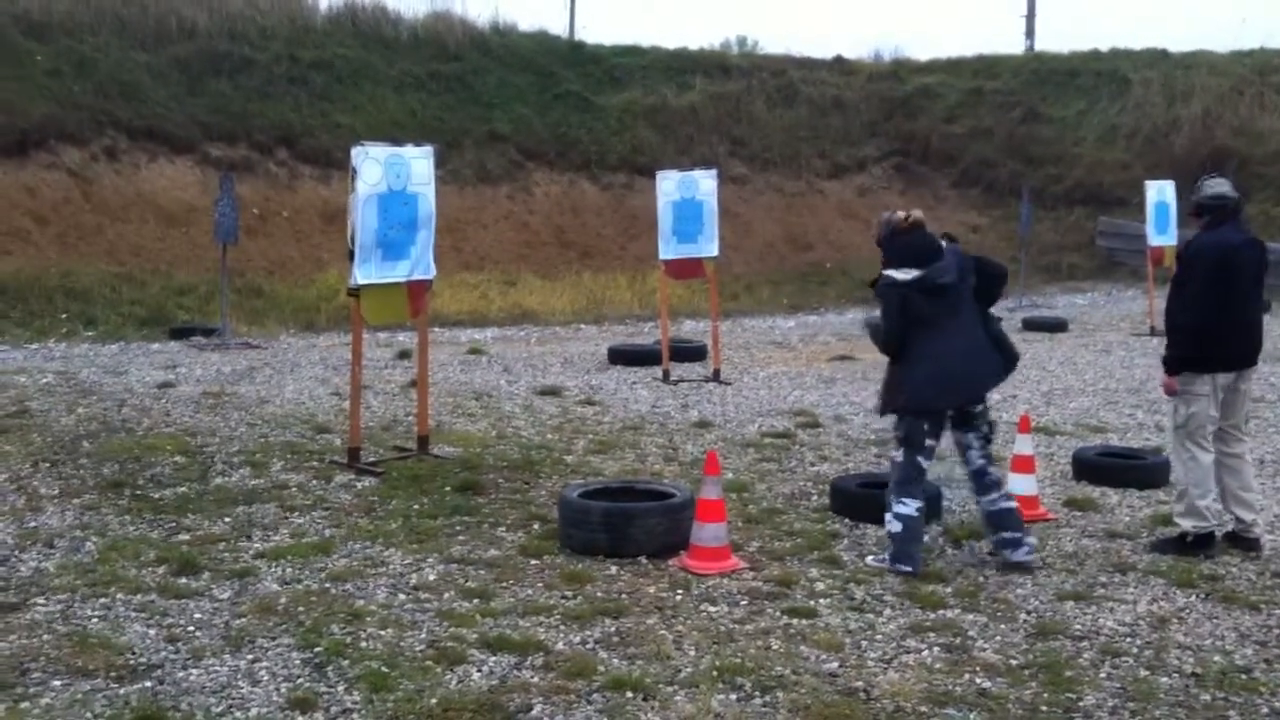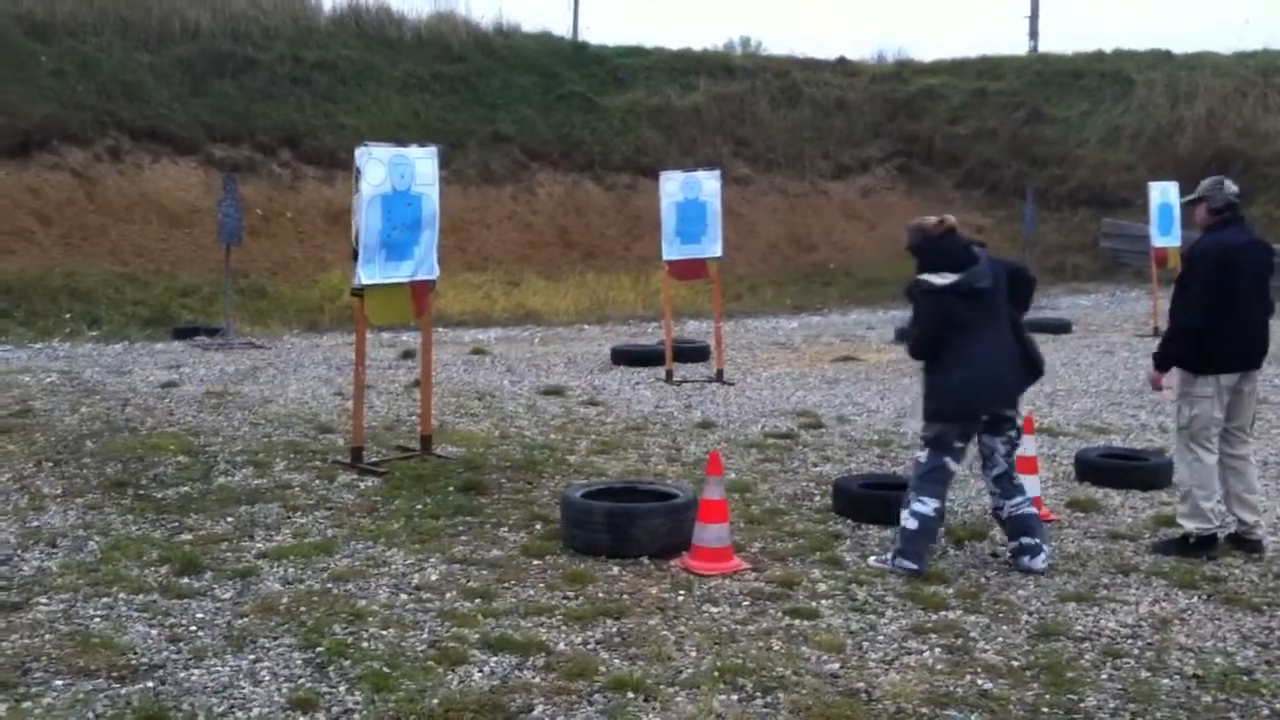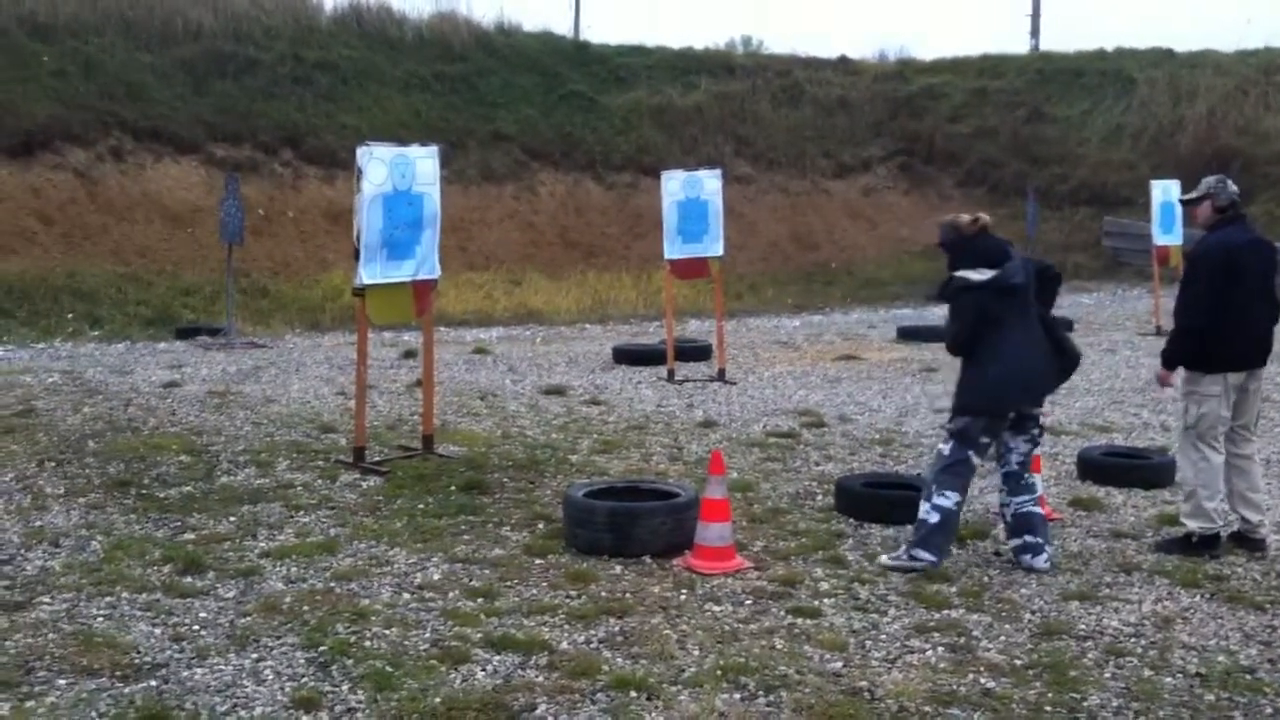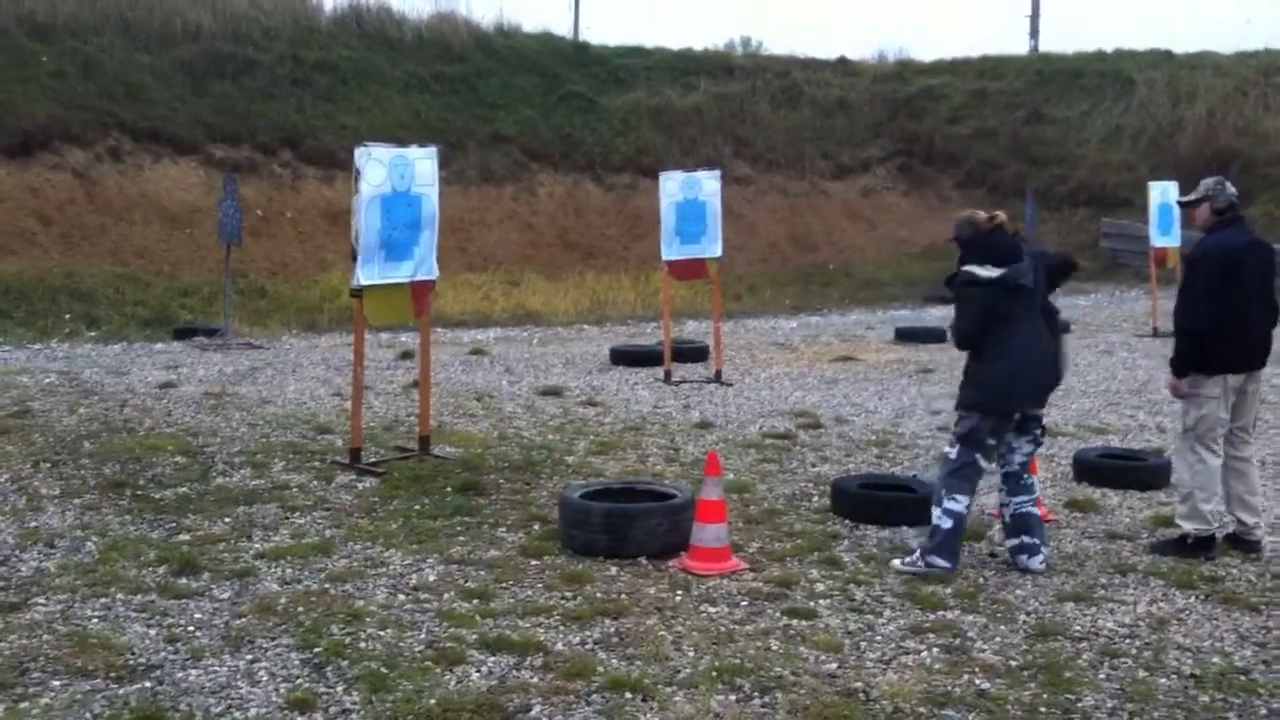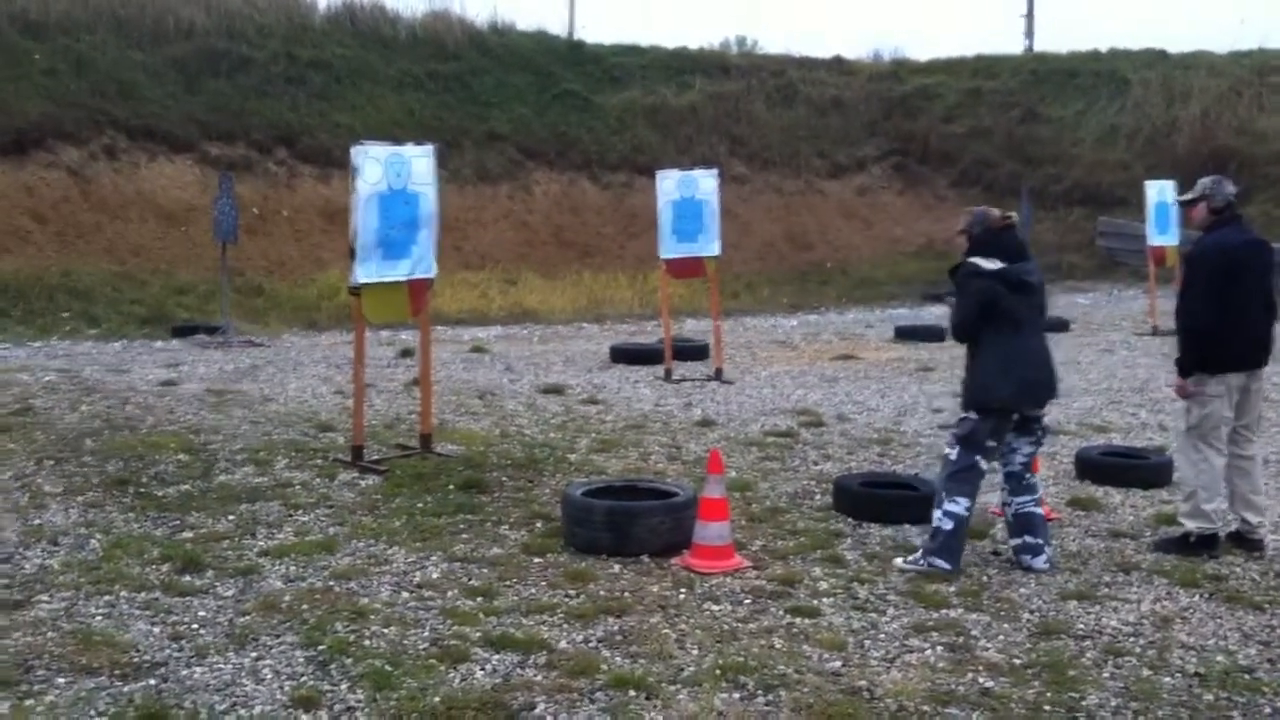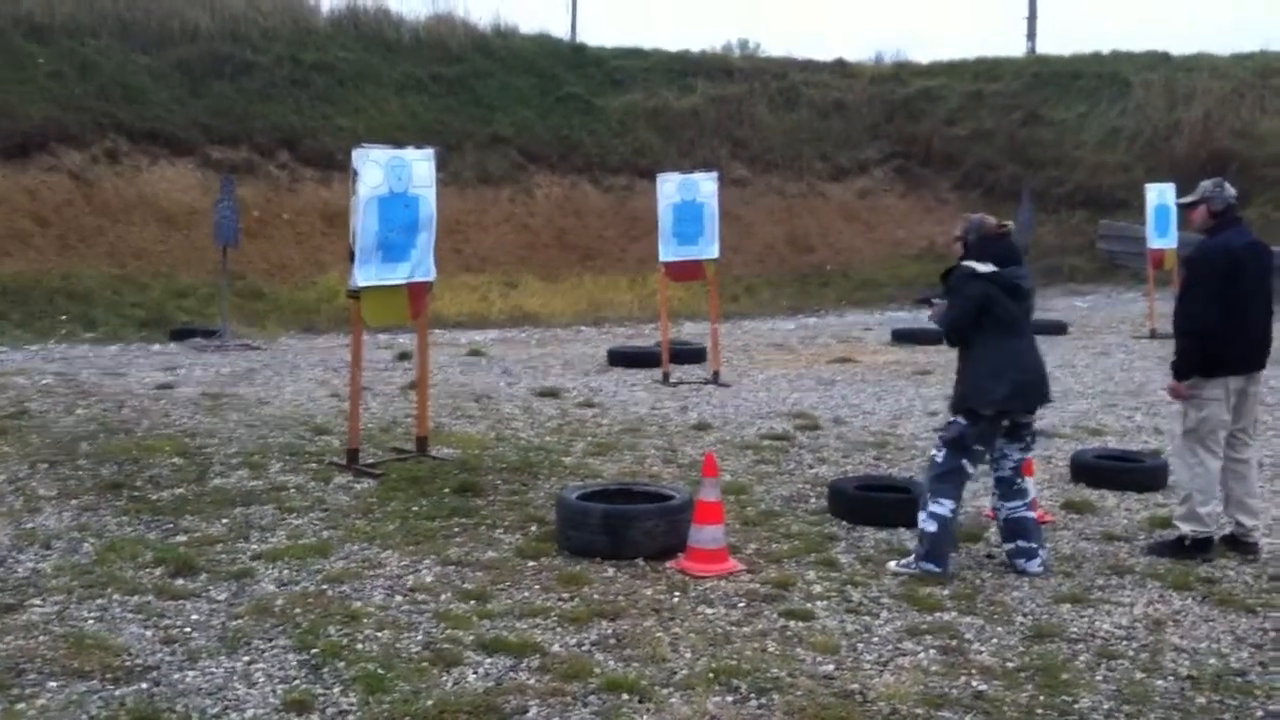
dt=0.2s
person 1, frame 1
left shoulder: (1203, 248)
right shoulder: (1253, 246)
left elbow: (1189, 313)
left wrist: (1173, 366)
left hip: (1204, 362)
right hip: (1241, 358)
left knee: (1193, 443)
right knee: (1233, 440)
left ankle: (1197, 532)
right ankle: (1247, 529)
person 1, frame 2
left shoulder: (1207, 249)
right shoulder: (1260, 248)
left elbow: (1188, 314)
right elbow: (1263, 305)
left wrist: (1163, 361)
left hip: (1209, 364)
right hip: (1247, 360)
left knee: (1198, 445)
right knee: (1238, 444)
left ankle: (1200, 534)
right ankle: (1250, 531)
person 1, frame 3
left shoulder: (1211, 248)
left elbow: (1192, 313)
left wrist: (1170, 360)
left hip: (1213, 363)
left knee: (1203, 445)
right knee: (1243, 442)
left ankle: (1203, 532)
person 1, frame 4
left shoulder: (1210, 250)
right shoulder: (1261, 248)
left elbow: (1194, 316)
right elbow: (1269, 308)
left wrist: (1179, 367)
left hip: (1213, 365)
right hip: (1250, 362)
left knee: (1200, 447)
right knee: (1241, 445)
left ankle: (1198, 534)
right ankle: (1249, 531)
person 1, frame 5
left shoulder: (1209, 249)
right shoulder: (1258, 246)
left elbow: (1196, 316)
right elbow: (1267, 305)
left wrist: (1185, 368)
left hip: (1216, 364)
right hip: (1251, 360)
left knee: (1203, 446)
right knee: (1244, 444)
left ankle: (1201, 532)
right ankle: (1252, 530)
person 1, frame 6
left shoulder: (1210, 252)
right shoulder: (1258, 249)
left elbow: (1196, 318)
right elbow: (1261, 308)
left wrist: (1181, 371)
left hip: (1213, 368)
right hip: (1249, 363)
left knee: (1200, 449)
right knee: (1241, 447)
left ankle: (1196, 535)
right ankle: (1246, 533)
person 2, frame 1
left shoulder: (895, 284)
right shoulder: (956, 259)
left elbow: (891, 343)
right elbow: (997, 276)
left wrist: (877, 331)
left hip: (924, 385)
right hip: (970, 377)
left knee: (909, 469)
right knee: (980, 463)
left ankle: (903, 556)
right ankle: (1016, 544)
person 2, frame 2
left shoulder: (932, 290)
right shoulder: (986, 264)
left elbow: (920, 348)
right elbow: (1025, 281)
left wrist: (909, 331)
right wrist: (1008, 318)
left hip: (958, 391)
right hip: (1002, 384)
left knee: (932, 471)
right knee: (1002, 469)
left ankle: (907, 555)
right ankle: (1032, 550)
person 2, frame 3
left shoulder: (967, 287)
right shoulder: (1017, 264)
left elbow: (957, 343)
left wrist: (952, 325)
left hip: (990, 388)
right hip: (1030, 382)
left knee: (953, 465)
right knee: (1017, 467)
left ankle: (924, 549)
right ankle: (1033, 550)
person 2, frame 4
left shoulder: (975, 283)
right shoulder: (1028, 263)
left elbow: (964, 338)
right elbow: (1065, 265)
left wrist: (959, 320)
left hip: (994, 387)
right hip: (1033, 382)
left knee: (960, 468)
right knee: (1017, 467)
left ankle: (937, 555)
right ankle: (1030, 552)
person 2, frame 5
left shoulder: (978, 276)
right shoulder: (1028, 270)
left elbow: (961, 330)
left wrist: (957, 308)
left hip: (994, 387)
right hip: (1034, 382)
left knee: (961, 469)
right knee: (1019, 467)
left ankle: (940, 555)
right ankle: (1034, 551)
person 2, frame 6
left shoulder: (972, 278)
right shoulder: (1016, 277)
left elbow: (954, 332)
left wrist: (941, 312)
right wrist: (951, 310)
left hip: (987, 390)
right hip: (1026, 386)
left knee: (946, 471)
right knee: (1010, 472)
left ankle: (930, 558)
right ankle: (1028, 555)
